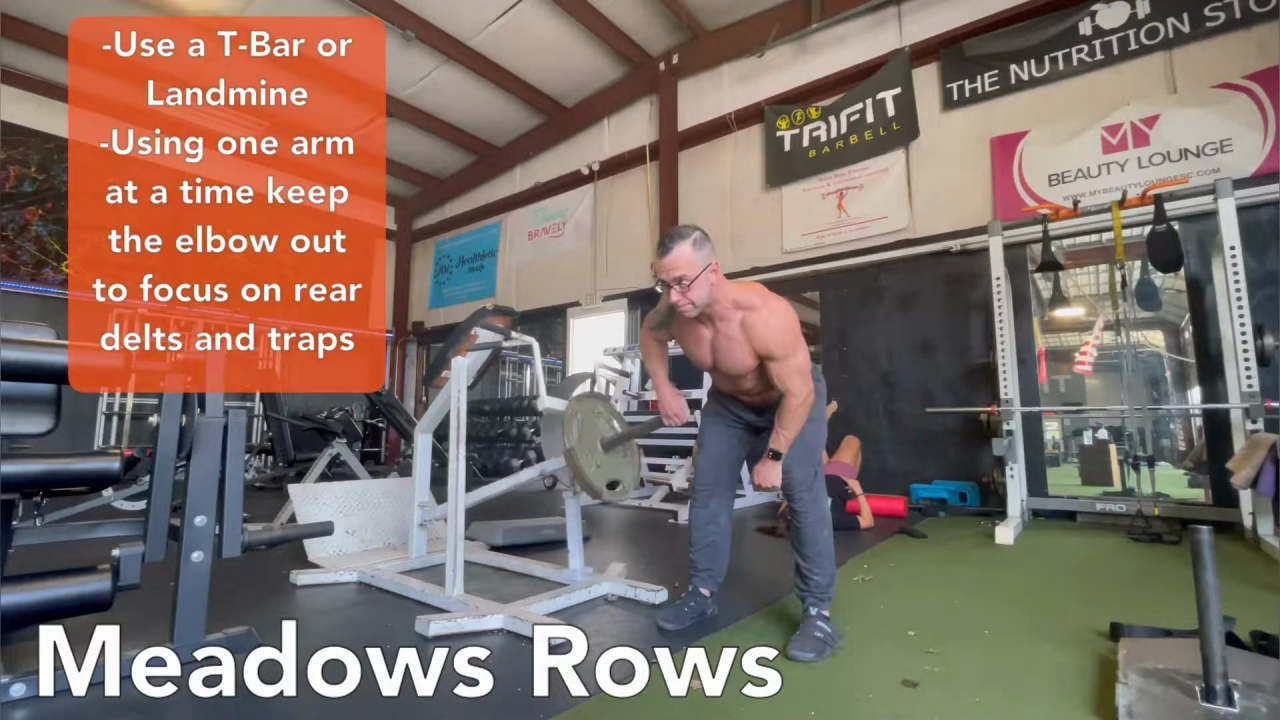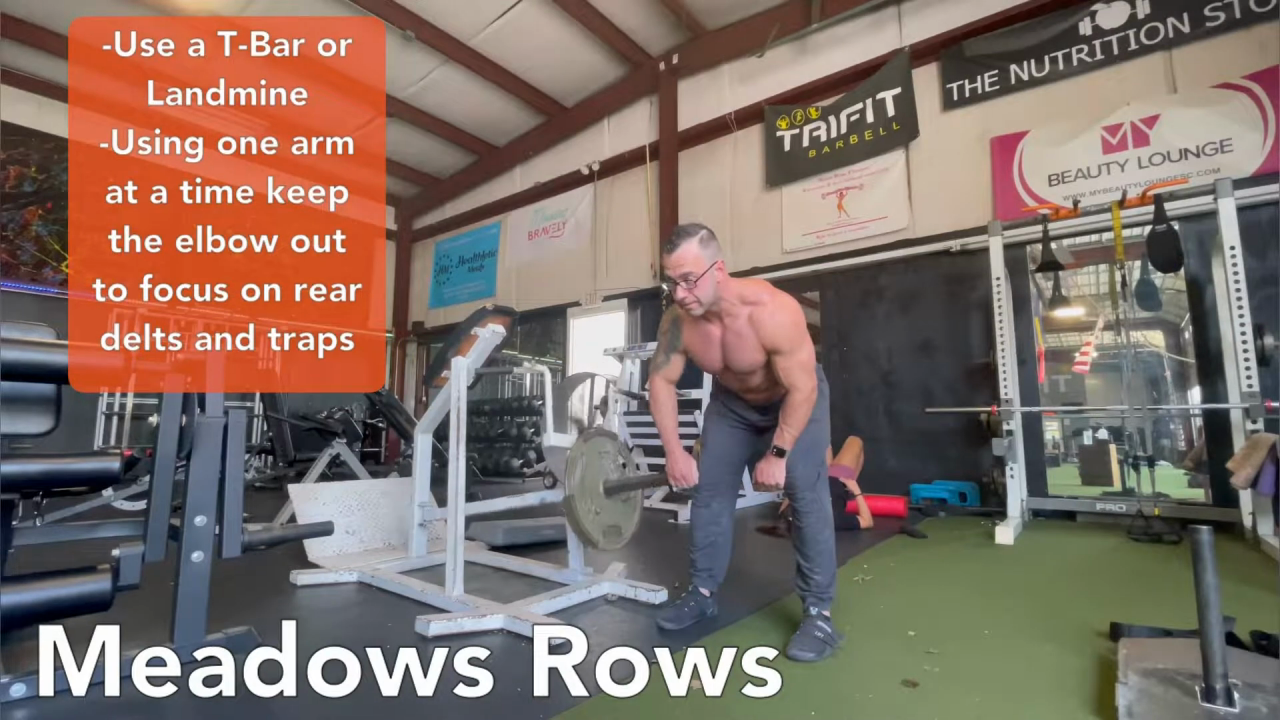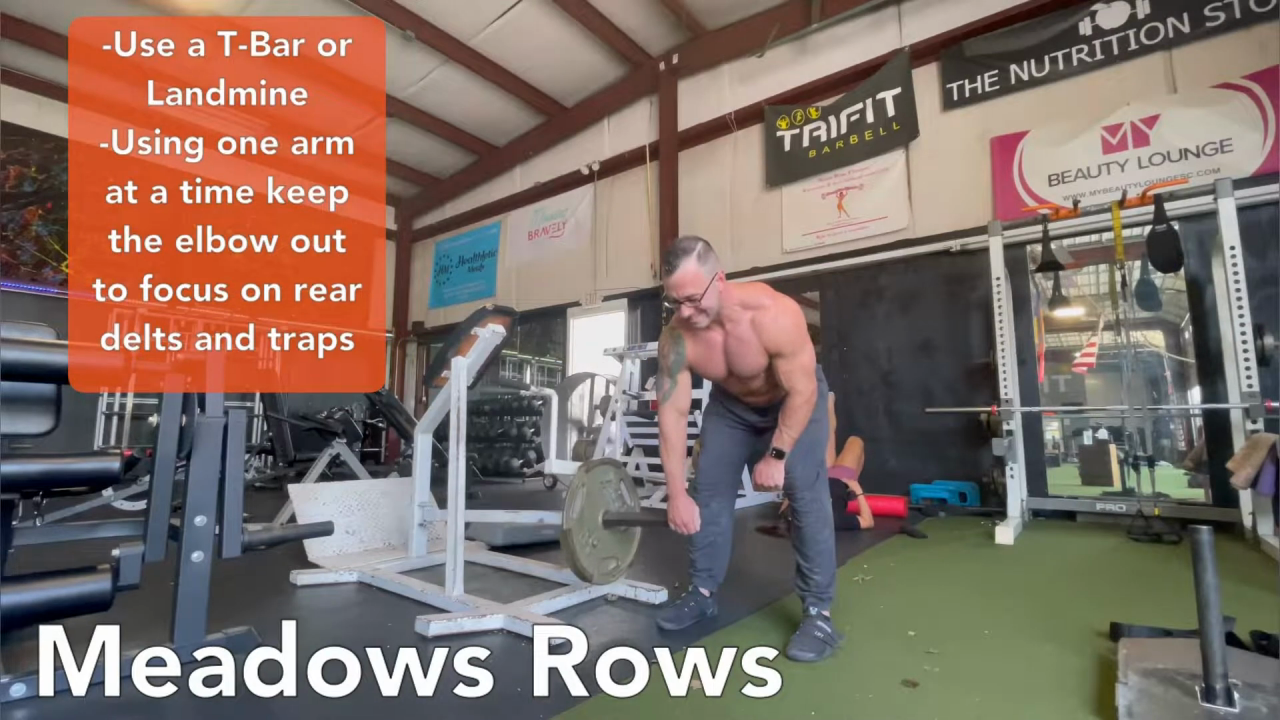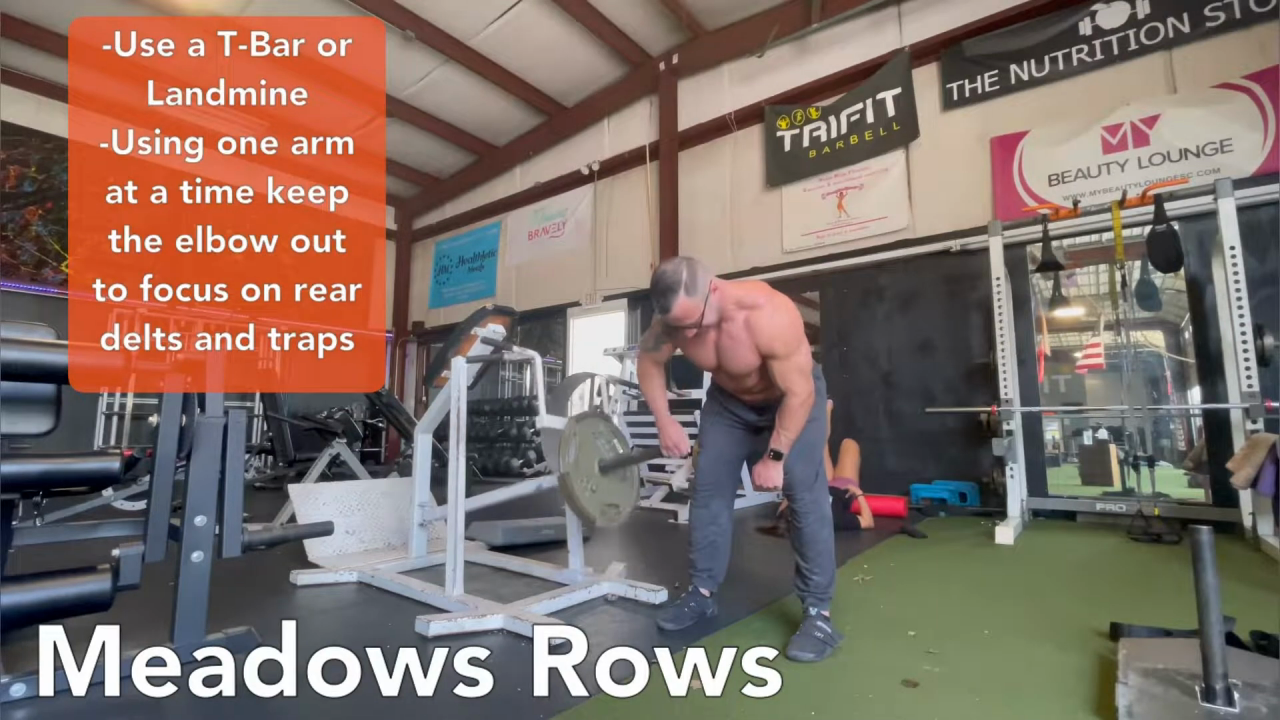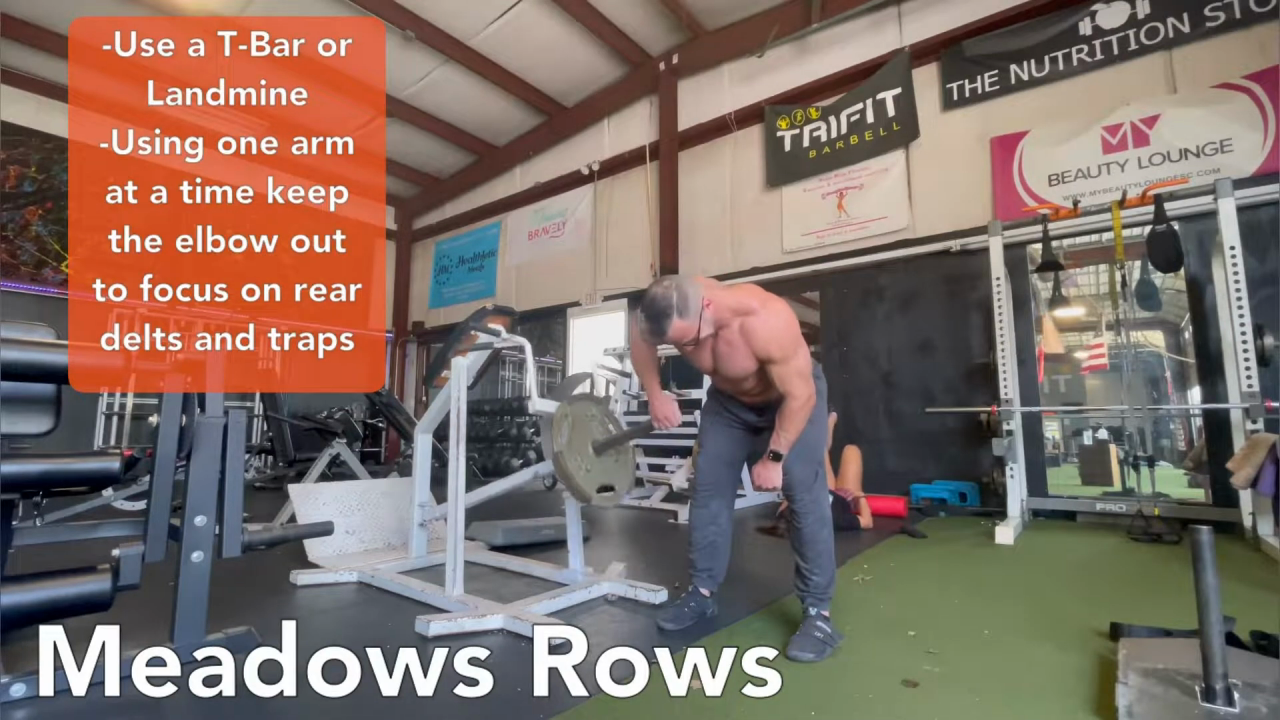
dt=0.4s
person 1, frame 1
left shoulder: (765, 316)
right shoulder: (674, 312)
left elbow: (798, 393)
right elbow: (648, 333)
left wrist: (774, 456)
right wrist: (664, 388)
left hip: (795, 397)
right hip: (728, 401)
left knee: (803, 493)
right knee: (707, 491)
left ankle: (818, 612)
right ankle: (702, 593)
person 1, frame 2
left shoulder: (772, 311)
right shoulder: (678, 322)
left elbow: (802, 388)
right elbow: (661, 380)
left wrist: (778, 453)
right wrist: (674, 452)
left hip: (797, 398)
right hip: (731, 401)
left knee: (806, 494)
right knee: (709, 490)
left ankle: (818, 612)
right ankle: (702, 593)
person 1, frame 3
left shoulder: (773, 314)
right shoulder: (677, 337)
left elbow: (802, 391)
right elbow: (672, 414)
left wrist: (776, 456)
right wrist: (677, 495)
left hip: (795, 399)
right hip: (730, 403)
left knee: (805, 494)
right knee: (707, 491)
left ankle: (818, 612)
right ankle: (702, 593)
person 1, frame 4
left shoulder: (769, 314)
right shoulder: (674, 320)
left elbow: (798, 393)
right elbow: (648, 363)
left wrist: (775, 456)
right wrist: (664, 421)
left hip: (793, 397)
right hip: (728, 400)
left knee: (804, 493)
right knee: (708, 489)
left ankle: (818, 612)
right ankle: (702, 593)
person 1, frame 5
left shoulder: (766, 319)
right shoulder: (676, 315)
left elbow: (800, 395)
right elbow: (638, 334)
left wrist: (774, 457)
right wrist: (654, 394)
left hip: (795, 396)
right hip: (728, 400)
left knee: (804, 493)
right knee: (708, 489)
left ankle: (818, 612)
right ankle: (702, 593)
